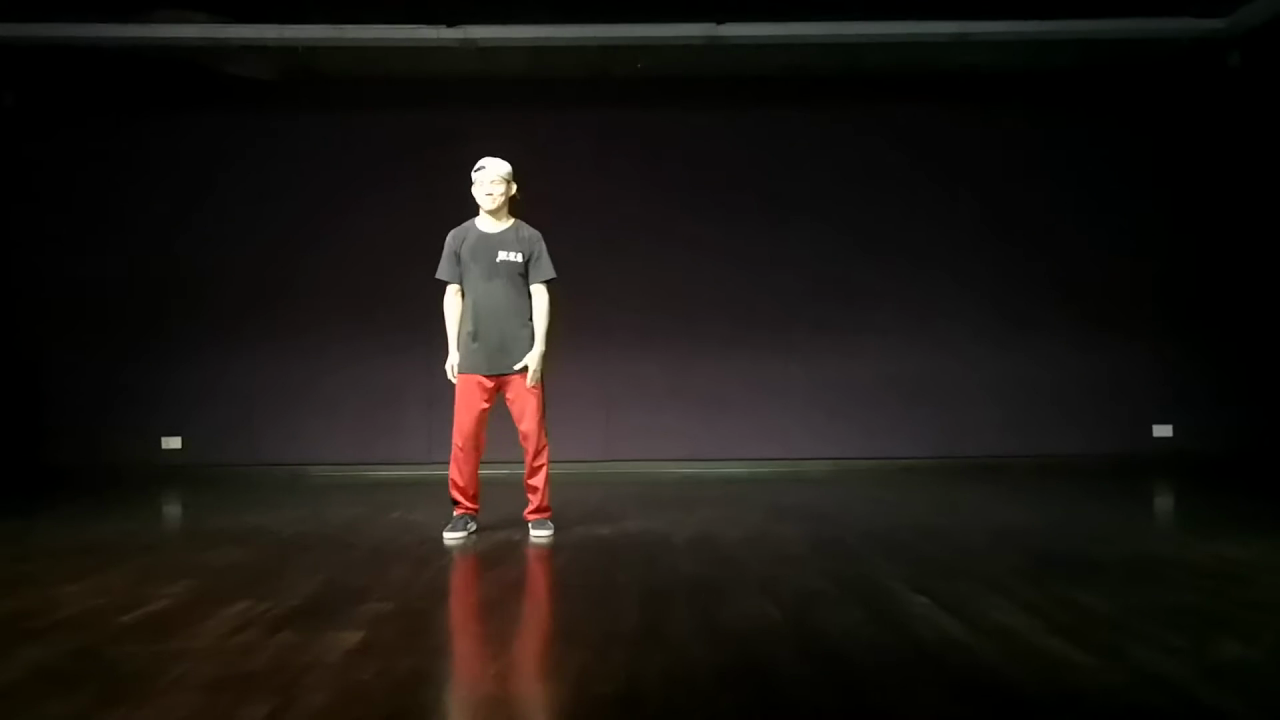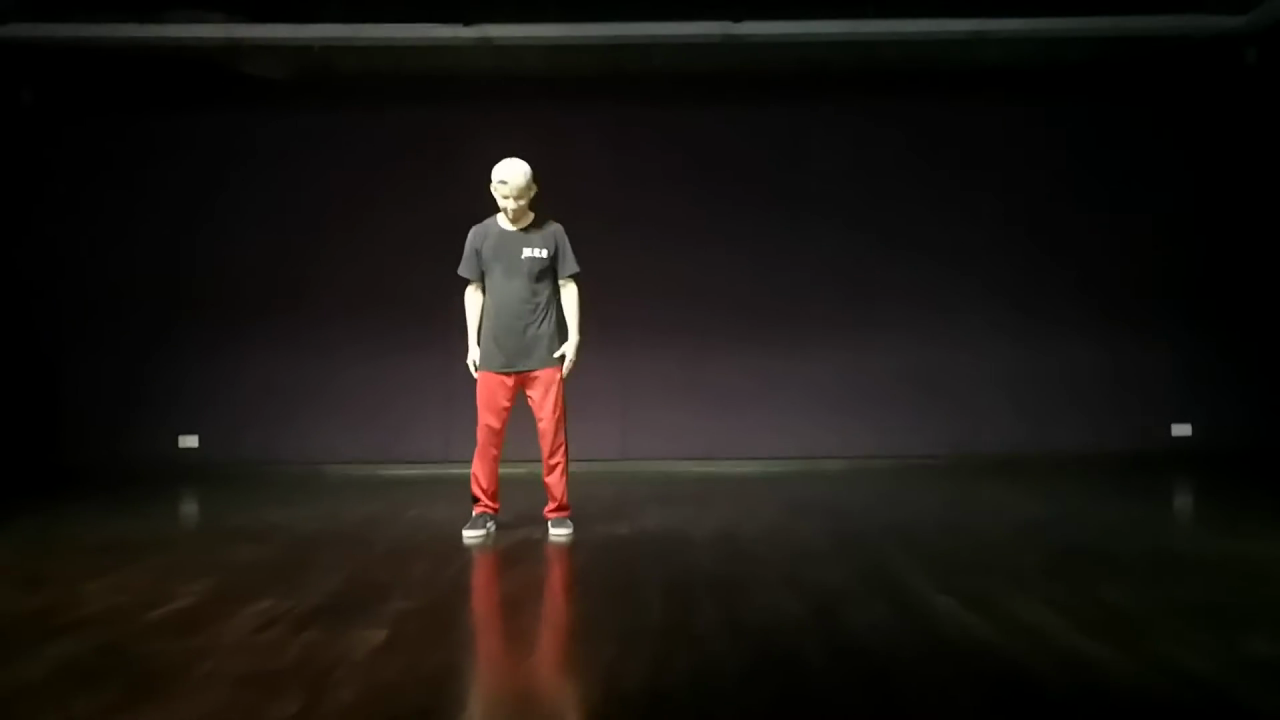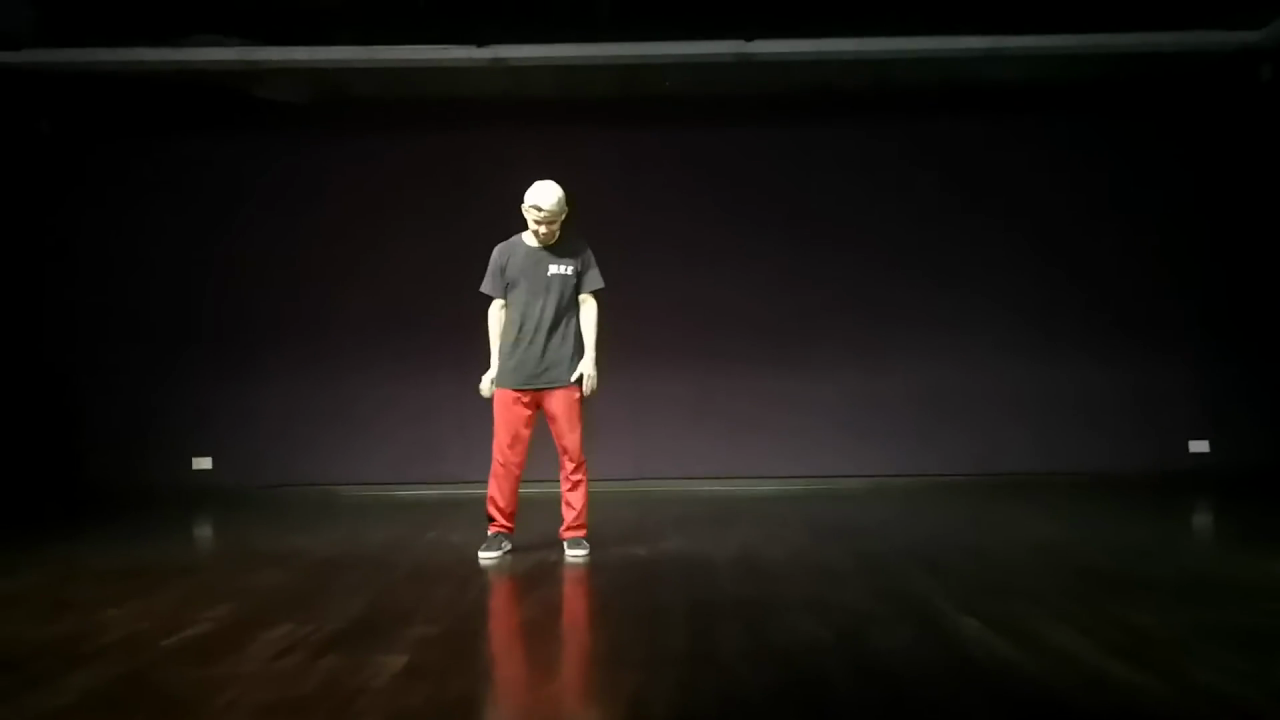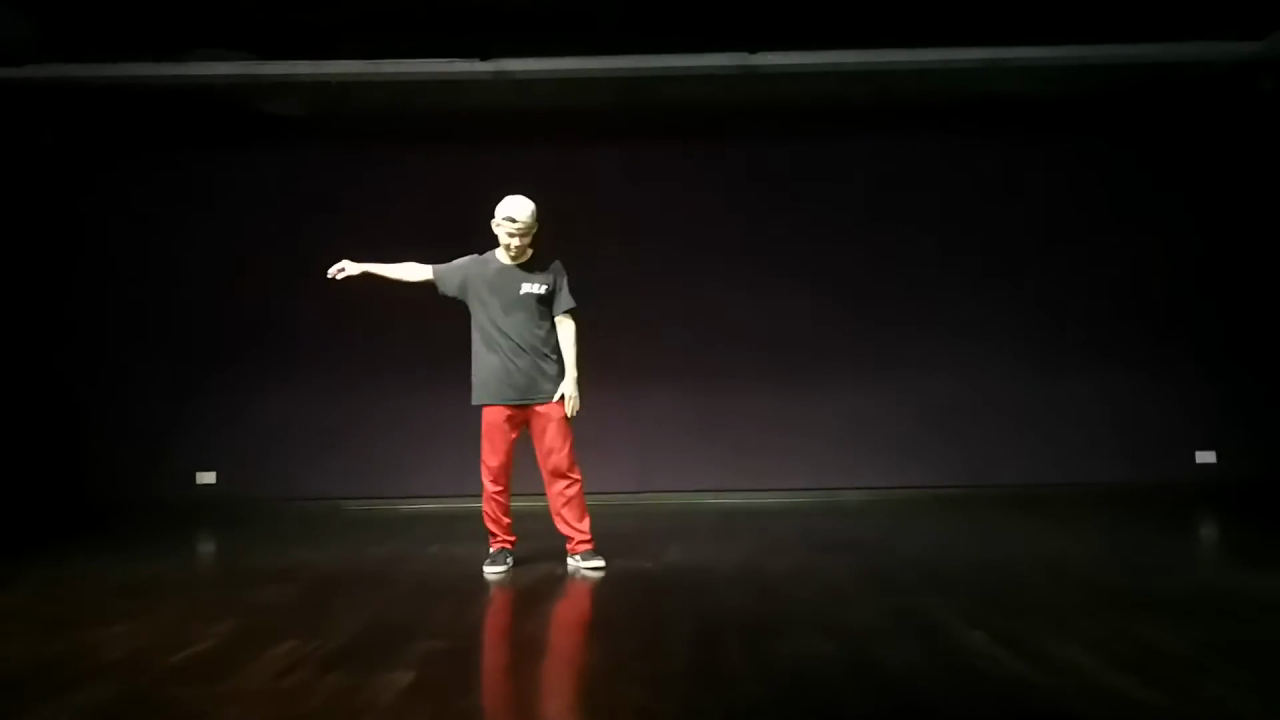
dt=0.7s
person 1, frame 1
left shoulder: (528, 238)
right shoulder: (459, 238)
left elbow: (540, 294)
right elbow: (453, 295)
left wrist: (539, 347)
right wrist: (452, 349)
left hip: (520, 356)
right hip: (474, 357)
left knee: (533, 437)
right knee: (465, 438)
left ankle: (538, 512)
right ankle: (464, 512)
person 1, frame 2
left shoulder: (552, 233)
right shoulder: (480, 235)
left elbow: (567, 285)
right elbow: (474, 291)
left wrist: (574, 337)
right wrist: (472, 344)
left hip: (543, 353)
right hip: (495, 355)
left knee: (552, 434)
right knee: (488, 434)
left ankle: (557, 510)
right ankle: (484, 510)
person 1, frame 3
left shoulder: (578, 252)
right shoulder: (505, 253)
left elbow: (587, 303)
right elbow: (498, 308)
left wrist: (589, 356)
right wrist: (494, 363)
left hip: (562, 372)
right hip: (514, 373)
left knee: (571, 453)
right knee: (506, 454)
left ankle: (574, 531)
right ankle: (499, 530)
person 1, frame 4
left shoulder: (550, 270)
right shoulder: (473, 269)
left elbow: (564, 322)
right elbow: (420, 271)
left wrist: (571, 375)
right wrist: (364, 267)
left hip: (547, 388)
right hip: (497, 392)
left knee: (560, 468)
right knee: (495, 472)
left ankle: (580, 545)
right ankle: (501, 545)
